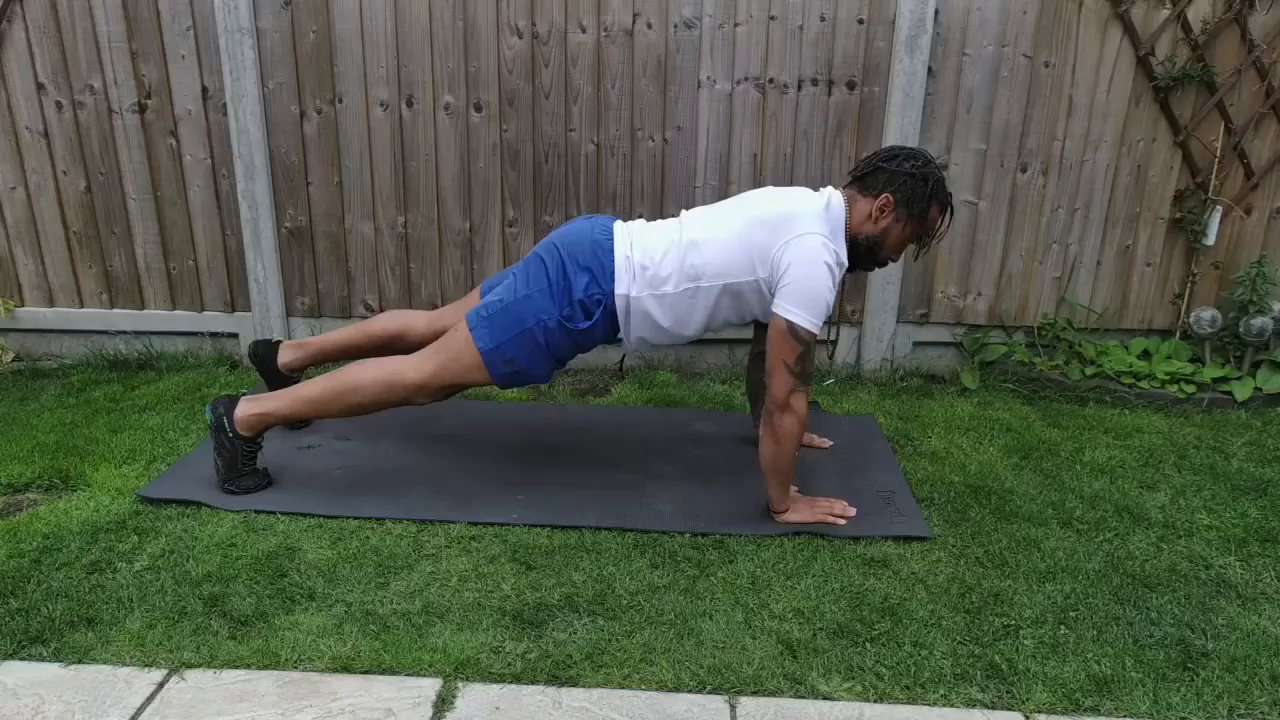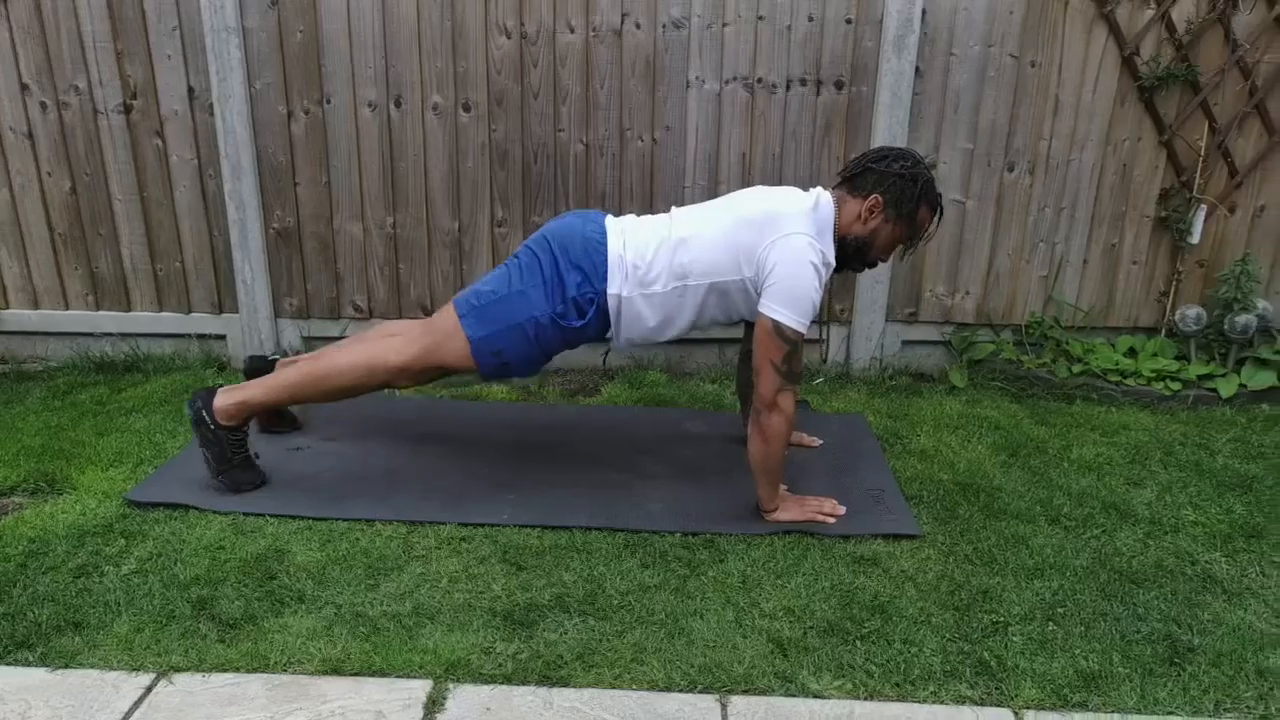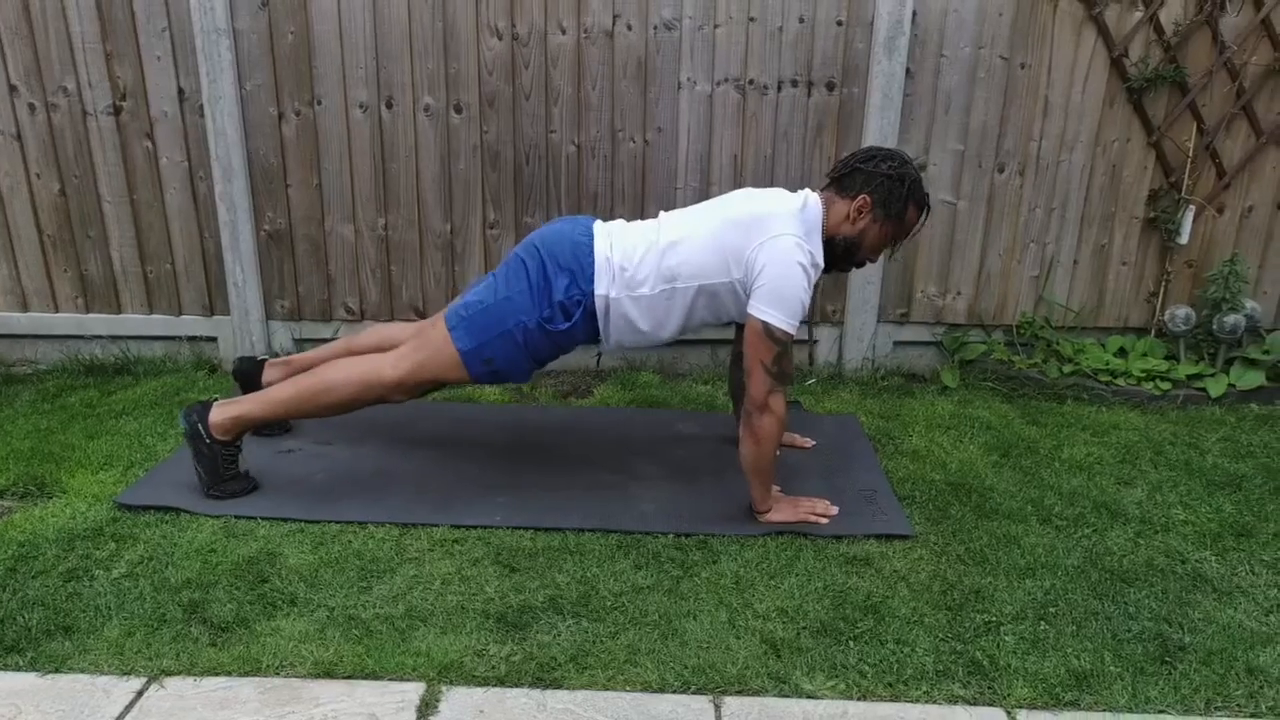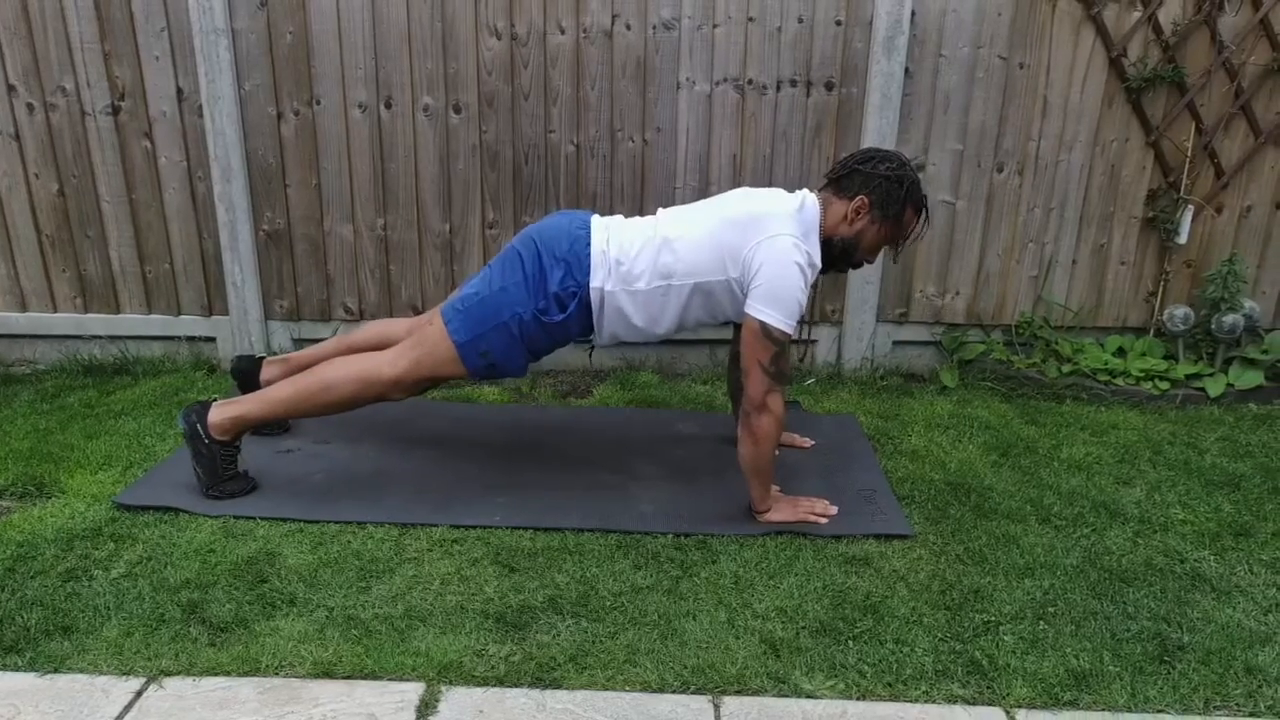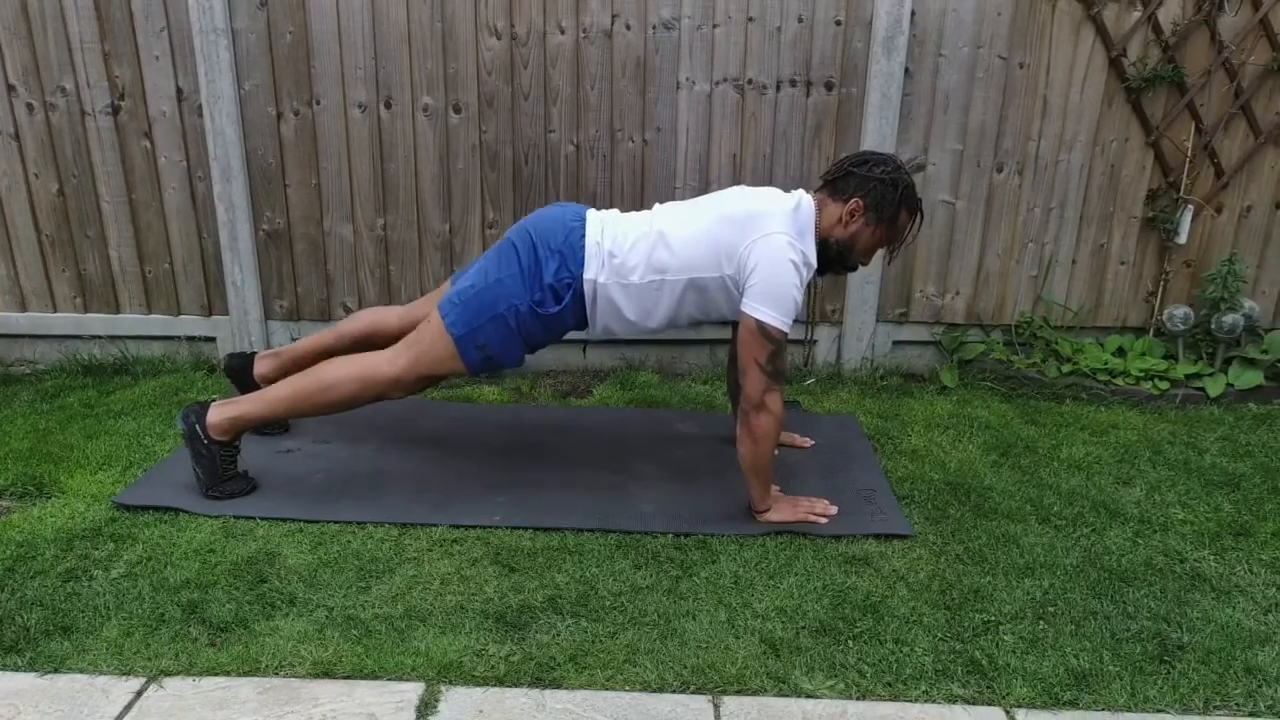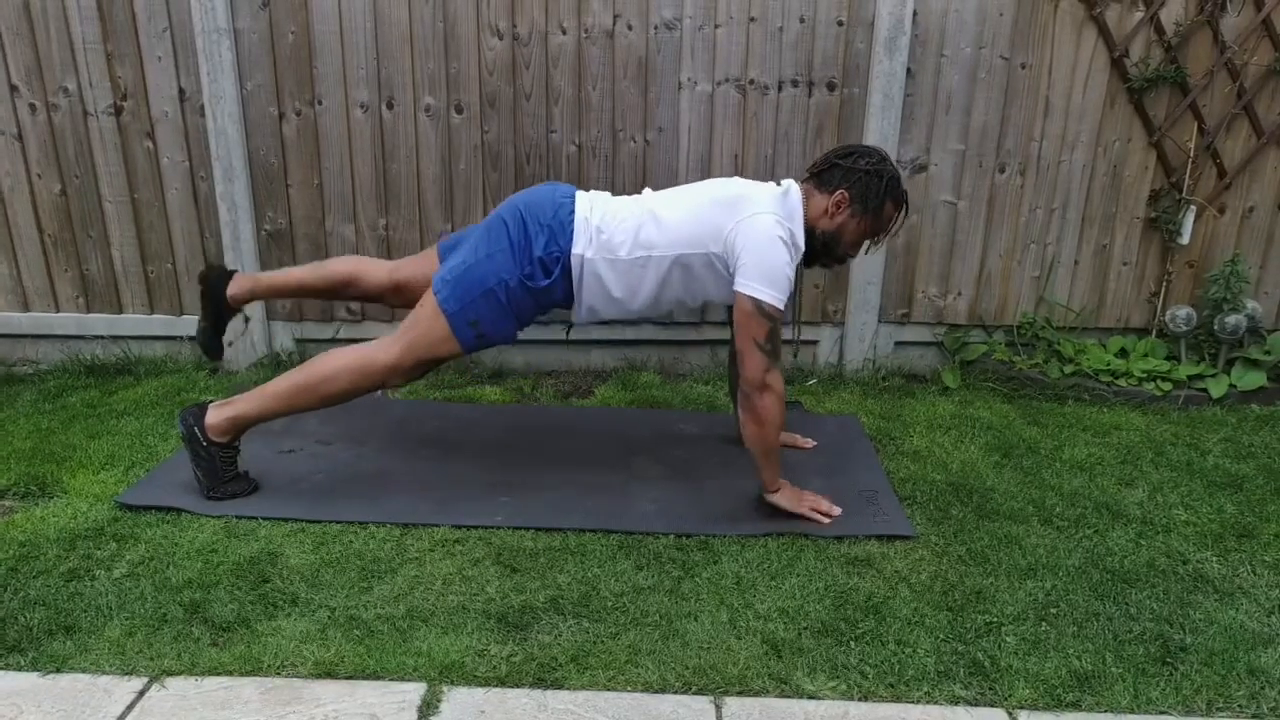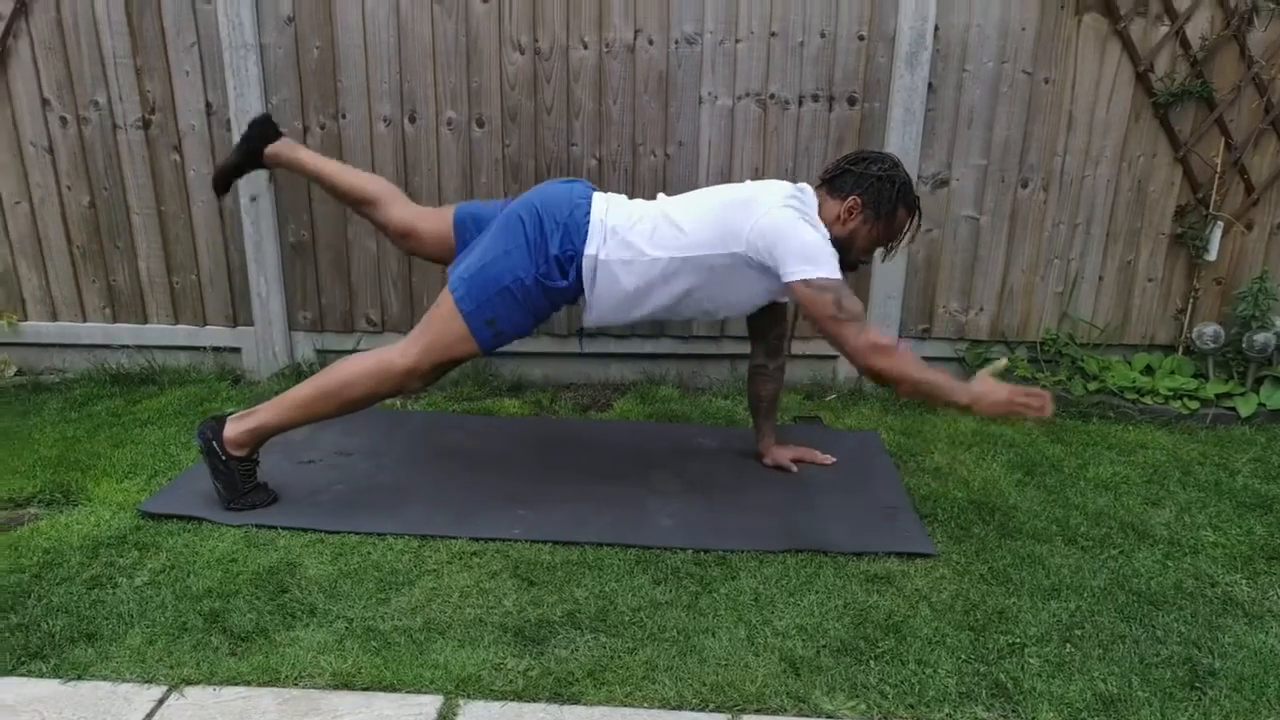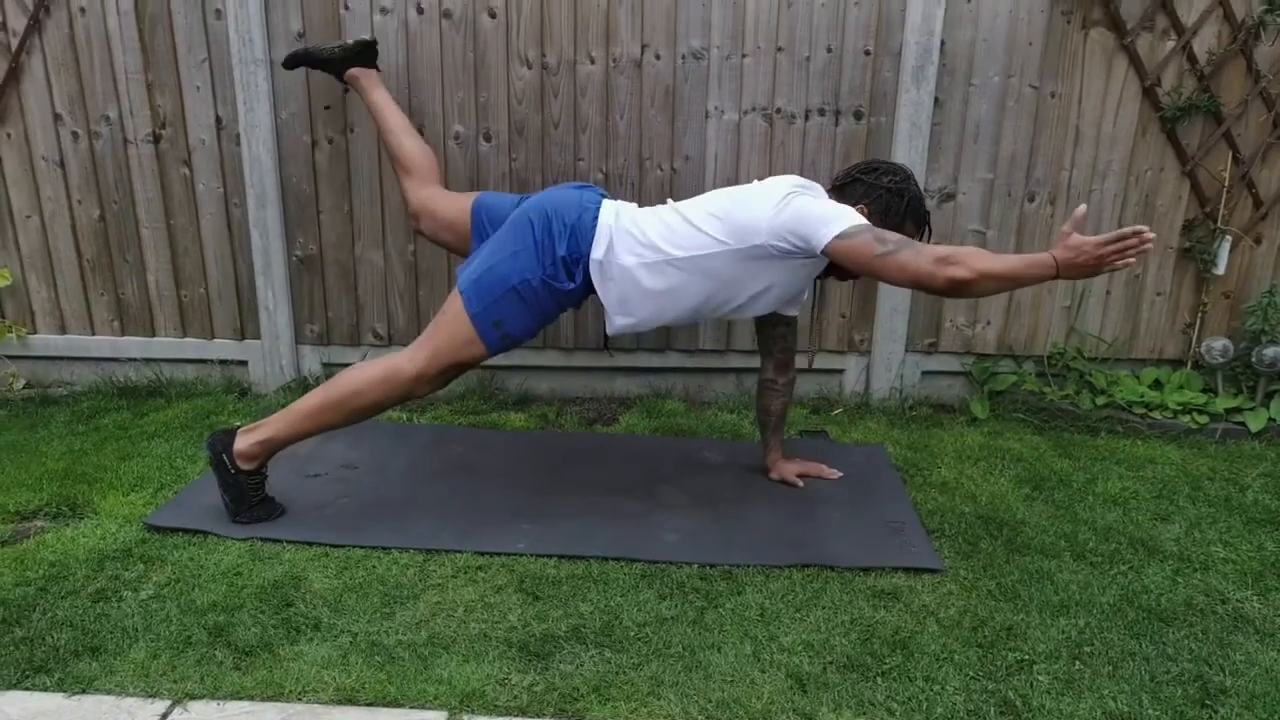
dt=0.3s
person 1, frame 1
left shoulder: (803, 212)
right shoulder: (817, 258)
left elbow: (762, 347)
right elbow: (786, 392)
left wrist: (770, 426)
right wrist: (784, 500)
left hip: (594, 252)
right hip: (588, 286)
left knee: (438, 326)
right knee: (429, 375)
left ankle: (286, 356)
right ankle: (246, 416)
person 1, frame 2
left shoulder: (793, 212)
right shoulder: (803, 256)
left elbow: (754, 354)
right elbow: (775, 390)
left wrist: (763, 425)
right wrist: (774, 499)
left hip: (586, 247)
right hip: (580, 283)
left knee: (429, 335)
right knee: (415, 357)
left ankle: (280, 369)
right ankle: (229, 405)
person 1, frame 3
left shoulder: (782, 213)
right shoulder: (792, 258)
left elbow: (746, 364)
right elbow: (764, 392)
left wrist: (753, 425)
right wrist: (768, 500)
left hip: (574, 255)
right hip: (566, 289)
left knee: (424, 339)
right knee: (410, 374)
left ankle: (270, 372)
right ankle: (223, 420)
person 1, frame 4
left shoulder: (779, 213)
right shoulder: (788, 256)
left elbow: (742, 353)
right elbow: (762, 391)
left wrist: (755, 425)
right wrist: (766, 500)
left hip: (571, 247)
right hip: (563, 281)
left knee: (419, 336)
right knee: (406, 369)
left ankle: (269, 370)
right ankle: (221, 421)
person 1, frame 5
left shoulder: (776, 213)
right shoulder: (784, 256)
left elbow: (745, 364)
right elbow: (760, 391)
left wrist: (755, 425)
right wrist: (766, 500)
left hip: (563, 242)
right hip: (555, 273)
left knee: (410, 322)
right knee: (404, 369)
left ankle: (262, 366)
right ankle: (221, 420)
person 1, frame 6
left shoulder: (765, 207)
right shoulder: (771, 236)
left elbow: (746, 357)
right elbow: (759, 373)
left wrist: (757, 422)
right wrist: (775, 485)
left hip: (554, 222)
right hip: (545, 246)
left knee: (386, 280)
right knee: (399, 356)
left ankle: (236, 289)
right ankle: (219, 422)
person 1, frame 7
left shoulder: (778, 227)
right shoulder: (796, 229)
left elbow: (767, 345)
right elbow: (864, 345)
left wrist: (765, 442)
right wrist: (968, 393)
left hip: (566, 221)
right hip: (558, 242)
left knee: (404, 220)
right knee: (412, 360)
left ankle: (275, 147)
right ankle: (237, 435)
person 1, frame 8
left shoulder: (792, 256)
right shoulder: (805, 212)
left elbow: (777, 360)
right elbow: (940, 273)
left wrist: (775, 457)
right wrist: (1059, 263)
left hip: (573, 229)
right hip: (568, 244)
left knee: (426, 204)
right knee: (424, 366)
left ankle: (360, 71)
right ankle: (246, 449)
